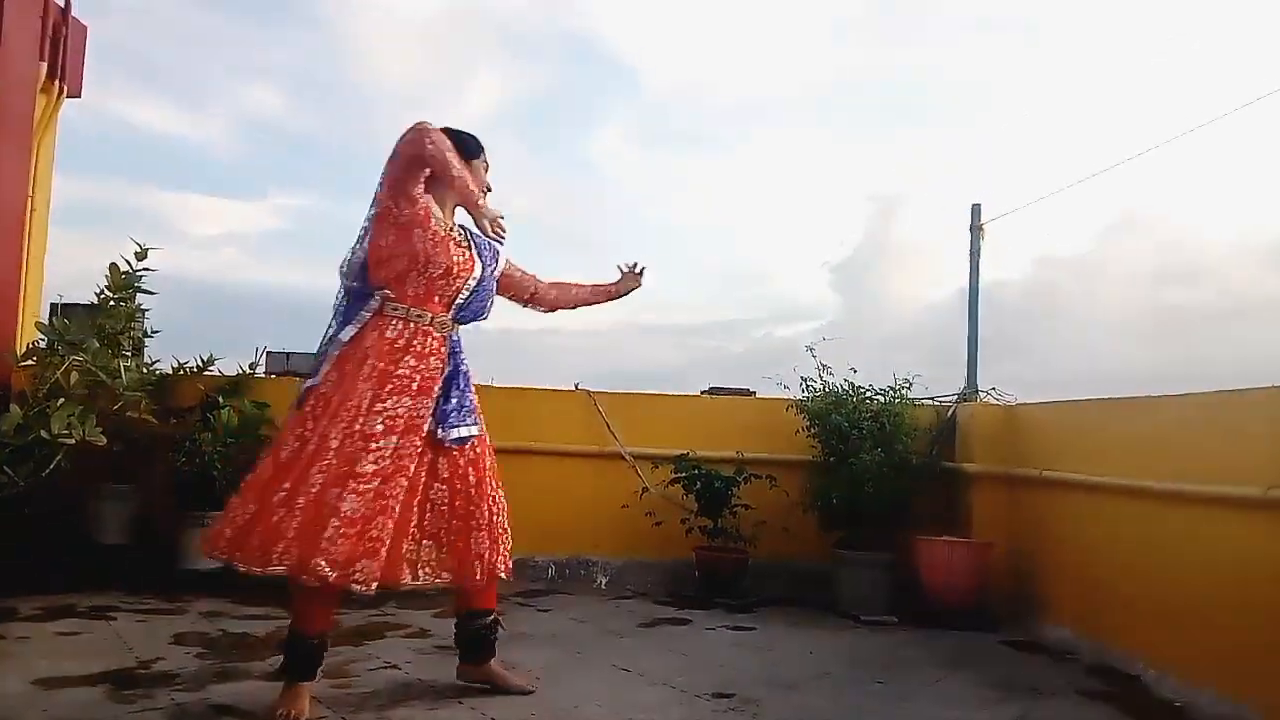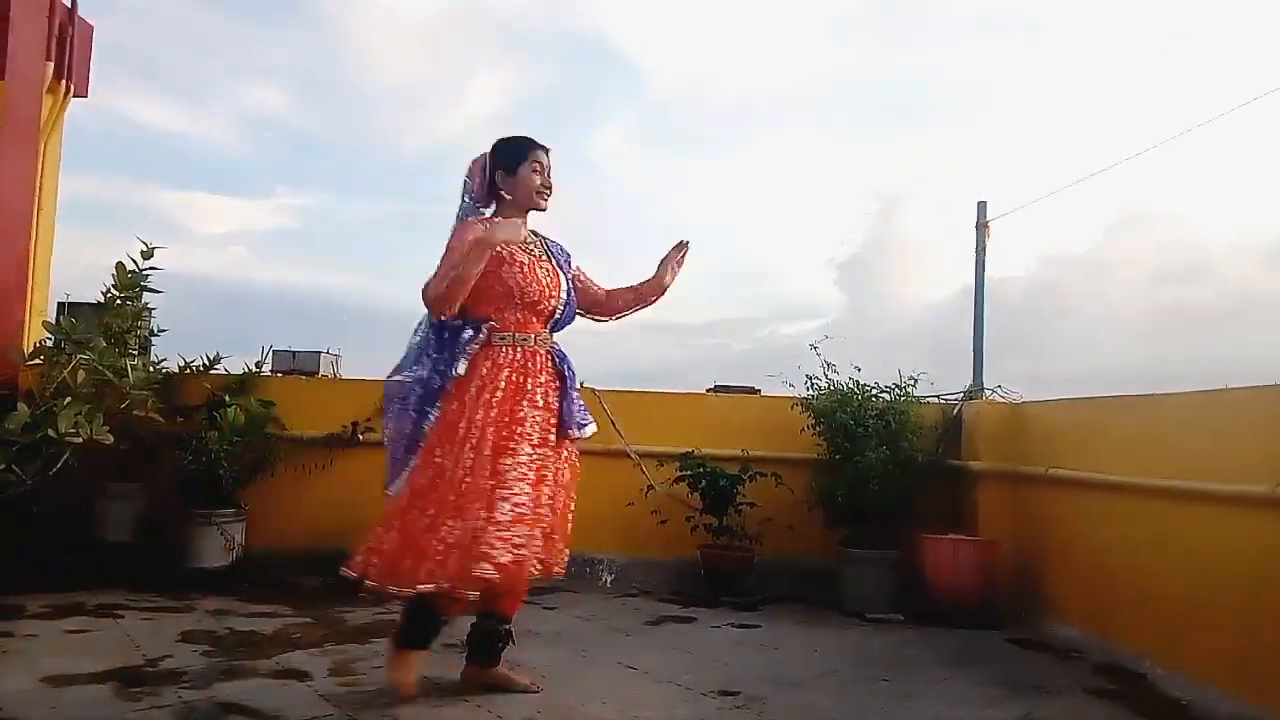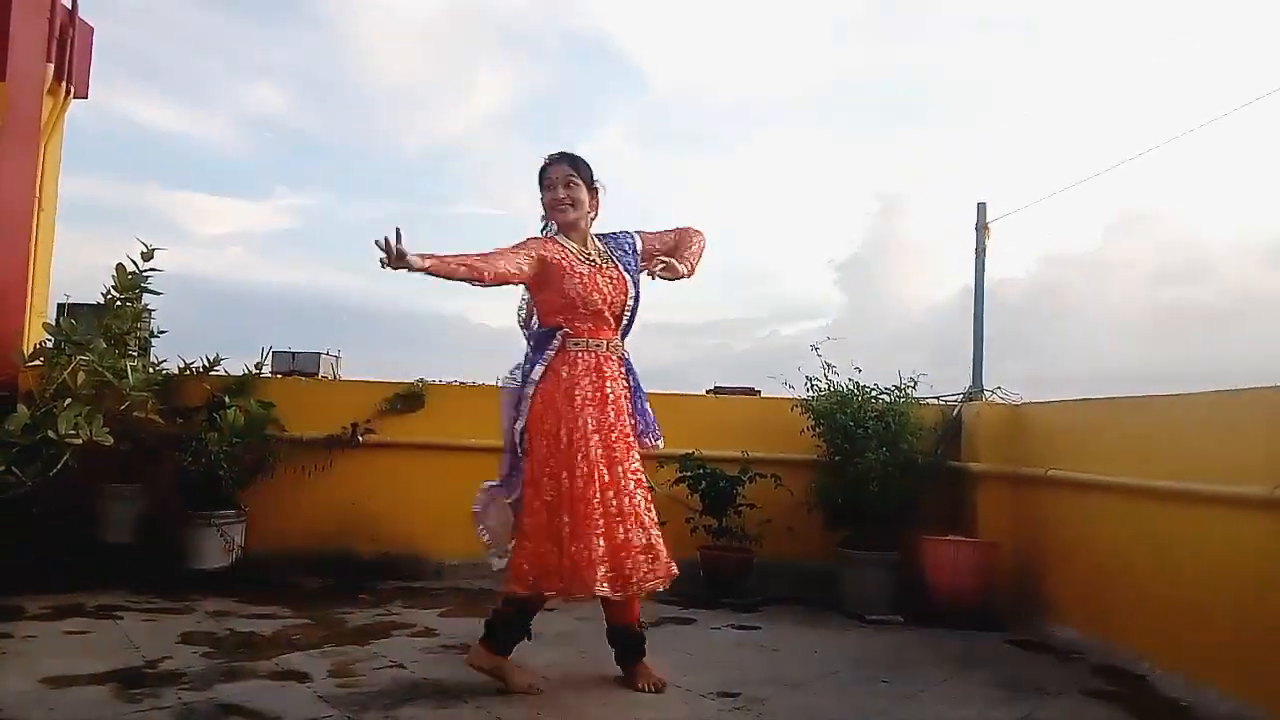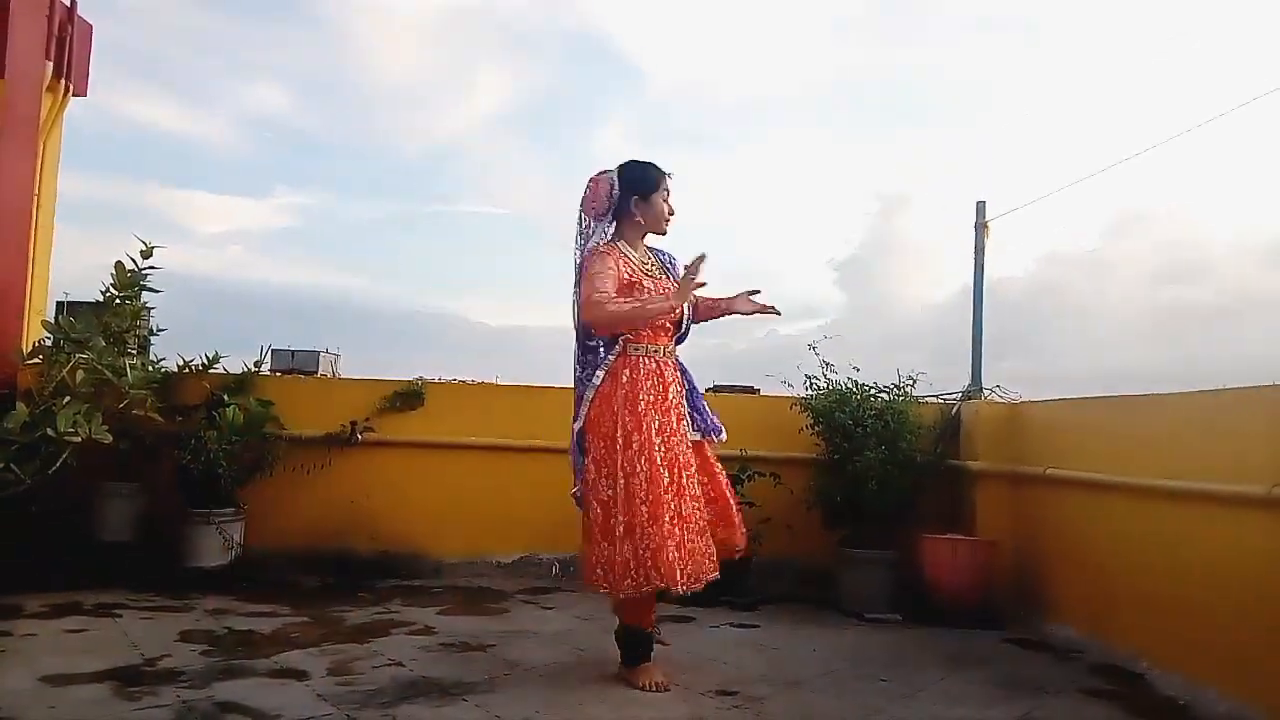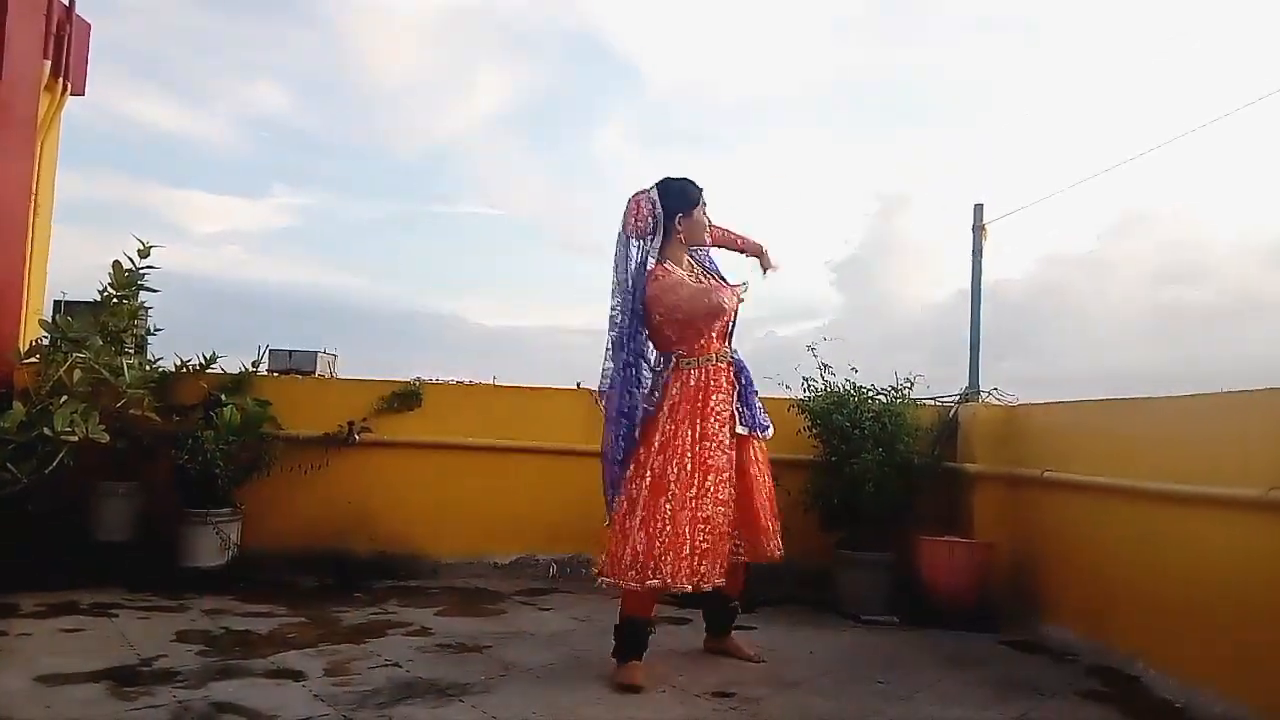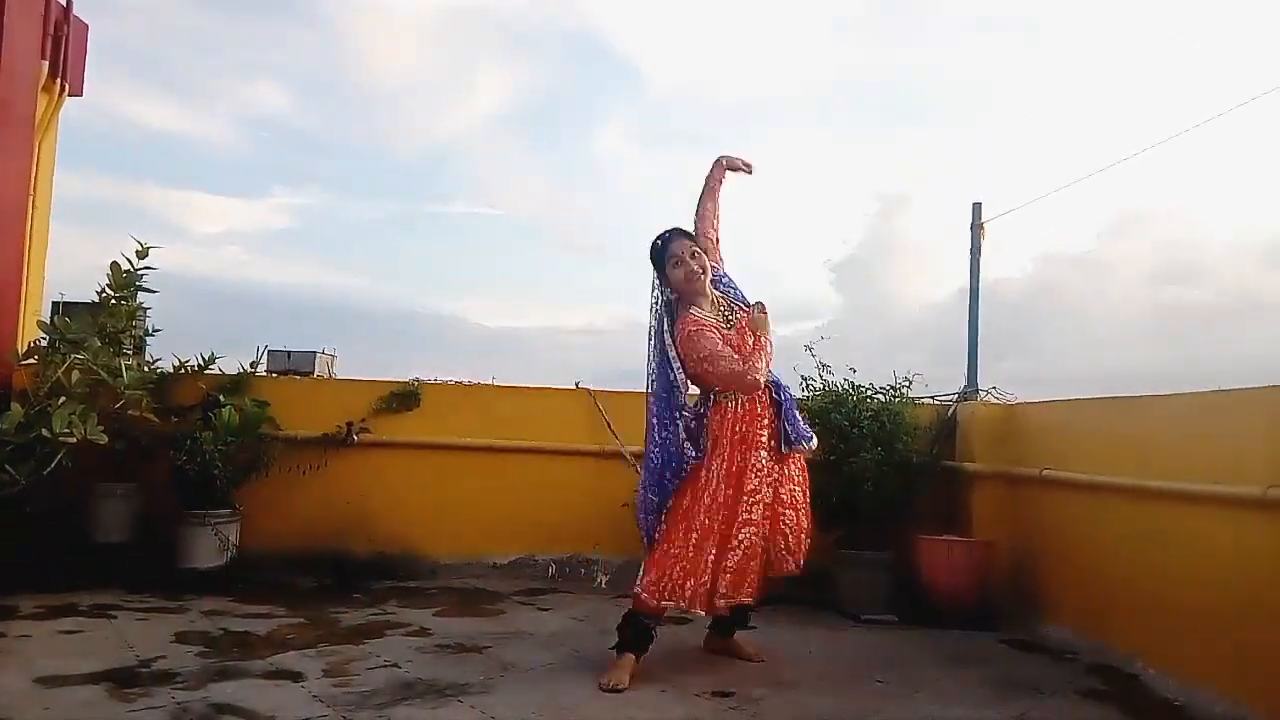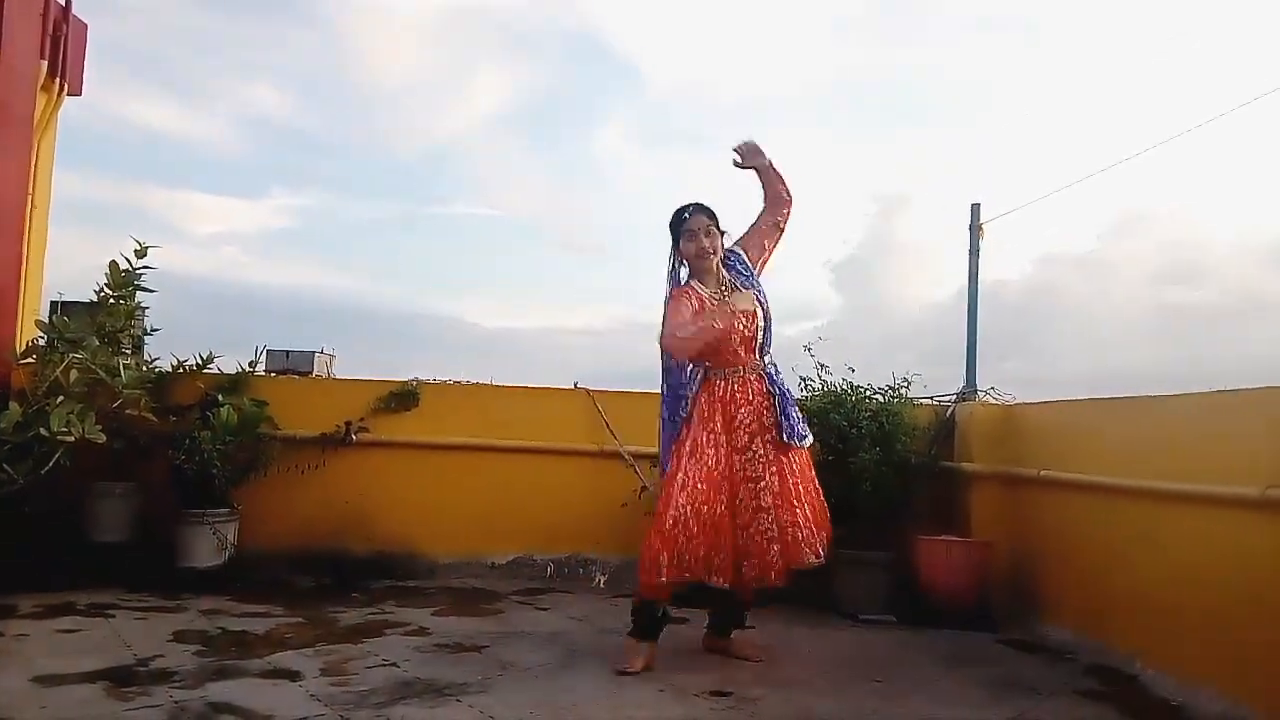
dt=0.3s
person 1, frame 1
left shoulder: (482, 251)
right shoulder: (404, 204)
left elbow: (544, 294)
right elbow: (421, 139)
left wrist: (613, 288)
right wrist: (476, 202)
left hip: (441, 383)
right hip: (378, 368)
left knee: (473, 518)
right knee: (345, 511)
left ankle: (477, 656)
person 1, frame 2
left shoulder: (553, 254)
right shoulder: (477, 233)
left elbow: (604, 307)
right elbow: (441, 302)
left wrist: (664, 278)
right wrist: (484, 244)
left hip: (543, 391)
right hip: (491, 387)
left knee: (524, 527)
right knee: (484, 519)
left ankle: (483, 657)
right ankle: (411, 639)
person 1, frame 3
left shoulder: (624, 249)
right shoulder: (541, 252)
left elbow: (690, 236)
right elbow: (486, 269)
left wrist: (682, 262)
right wrist: (418, 262)
left hip: (612, 392)
right hip: (567, 393)
left knee: (611, 523)
right knee: (606, 523)
left ankle: (494, 646)
right ankle: (631, 656)
person 1, frame 4
left shoulder: (657, 259)
right shoulder: (607, 258)
left elbow: (688, 308)
right elbow: (594, 318)
left wrist: (737, 304)
right wrist: (674, 296)
left hip: (671, 396)
right hip: (629, 400)
left knee: (692, 514)
right knee: (644, 522)
left ankle: (634, 608)
right ankle: (635, 656)
person 1, frame 5
left shoulder: (693, 255)
right shoulder: (663, 281)
left elbow: (713, 235)
right elbow: (719, 302)
left wrist: (753, 248)
right wrist: (736, 292)
left hip: (725, 399)
right hip: (687, 404)
left knee: (736, 520)
right knee: (663, 523)
left ankle: (720, 631)
right ankle: (629, 653)
person 1, frame 6
left shoulder: (714, 277)
right shoulder: (687, 332)
left elbow: (706, 222)
right elbow: (751, 377)
left wrist: (717, 171)
right wrist: (760, 328)
left hip: (765, 426)
right hip: (731, 431)
left knee: (762, 535)
right knee: (696, 539)
left ankle: (725, 634)
right ankle: (630, 647)
person 1, frame 7
left shoulder: (743, 262)
right shoulder: (683, 297)
left elbow: (780, 207)
right elbow: (676, 347)
left wrist: (761, 164)
right wrist: (728, 310)
left hip: (765, 407)
right hip: (718, 412)
left knee: (764, 524)
right knee: (684, 518)
left ankle: (723, 629)
right ankle: (644, 634)
